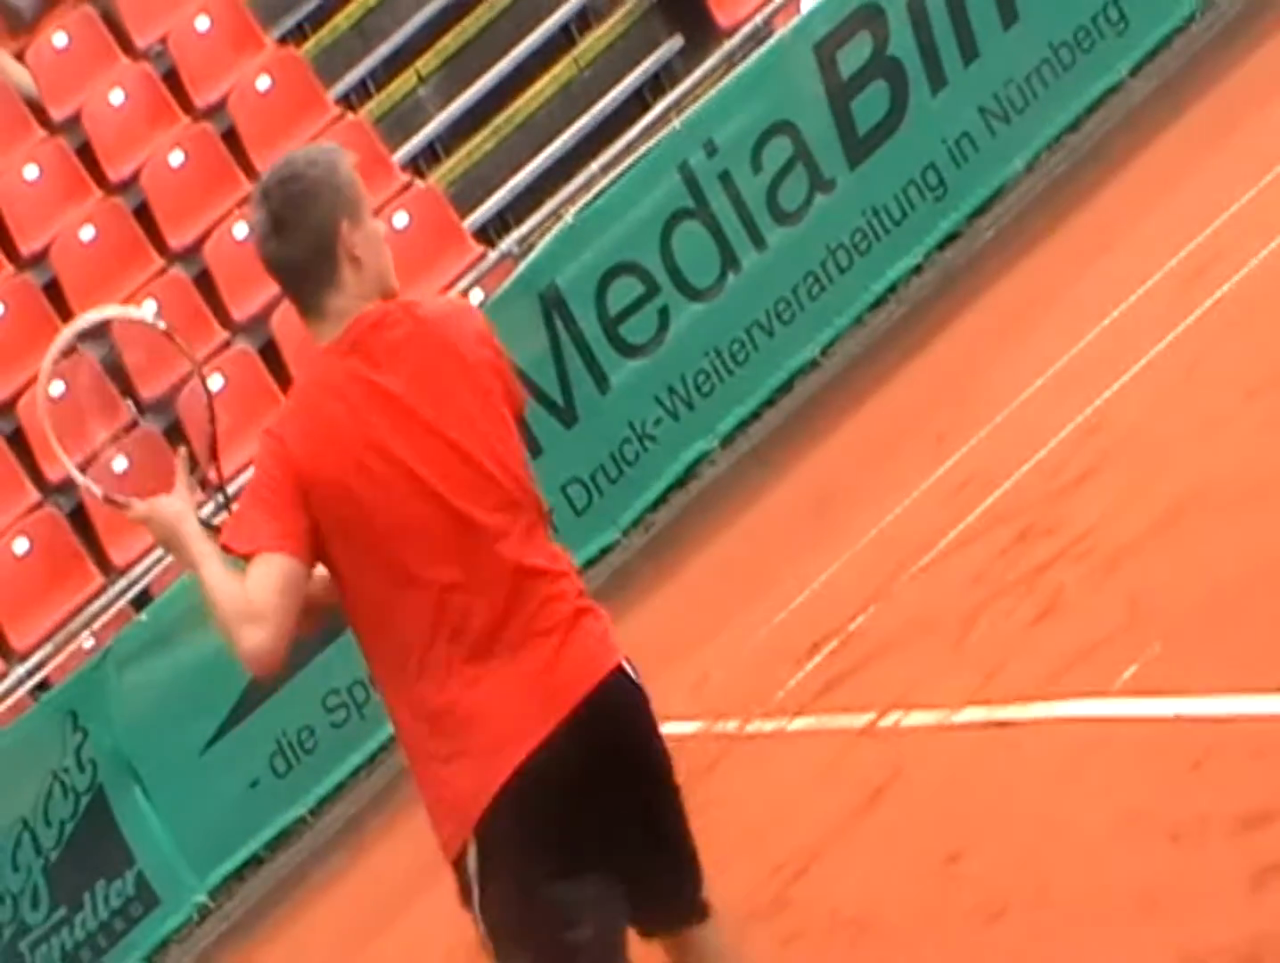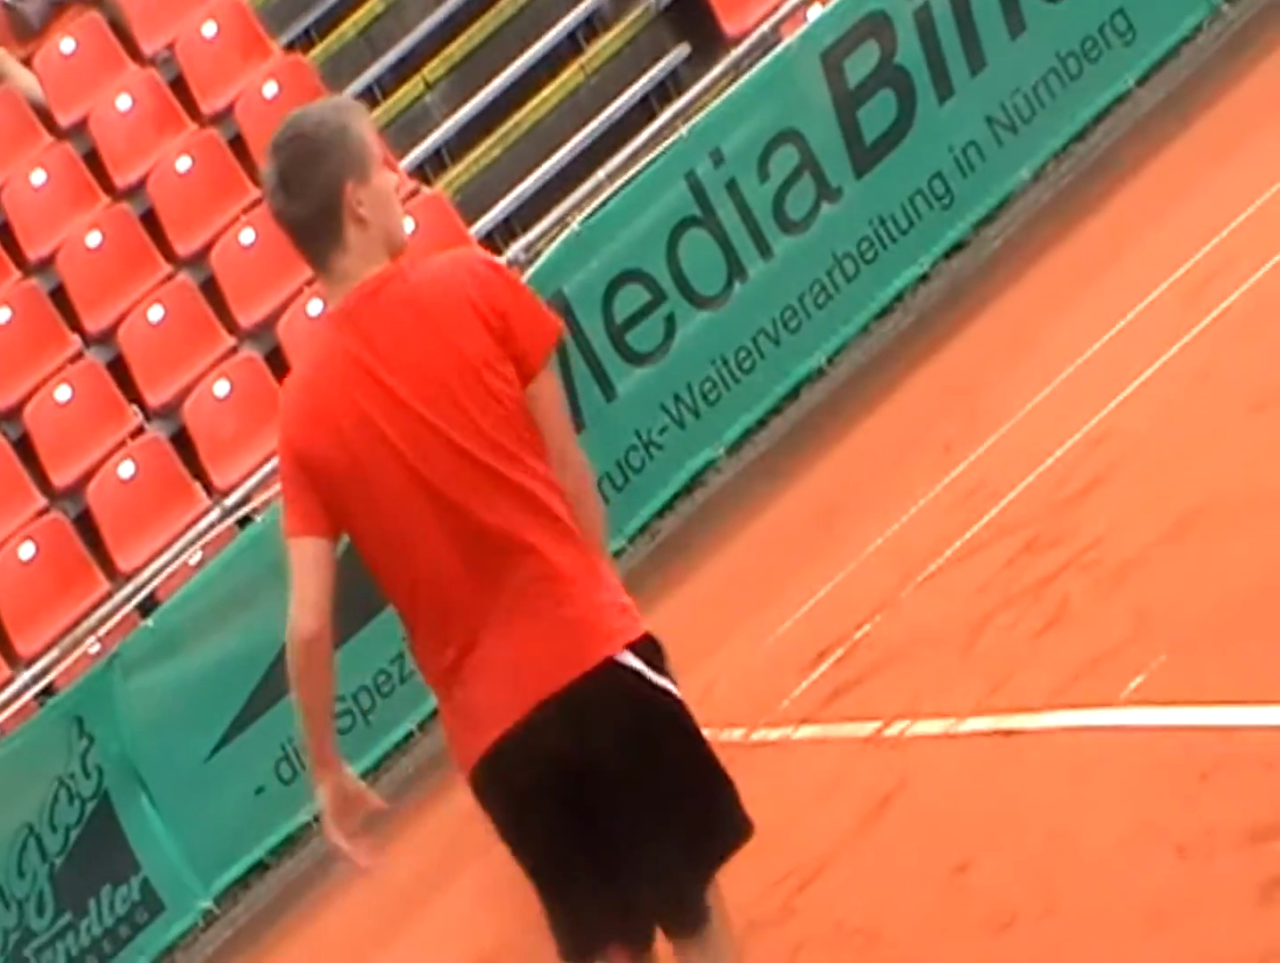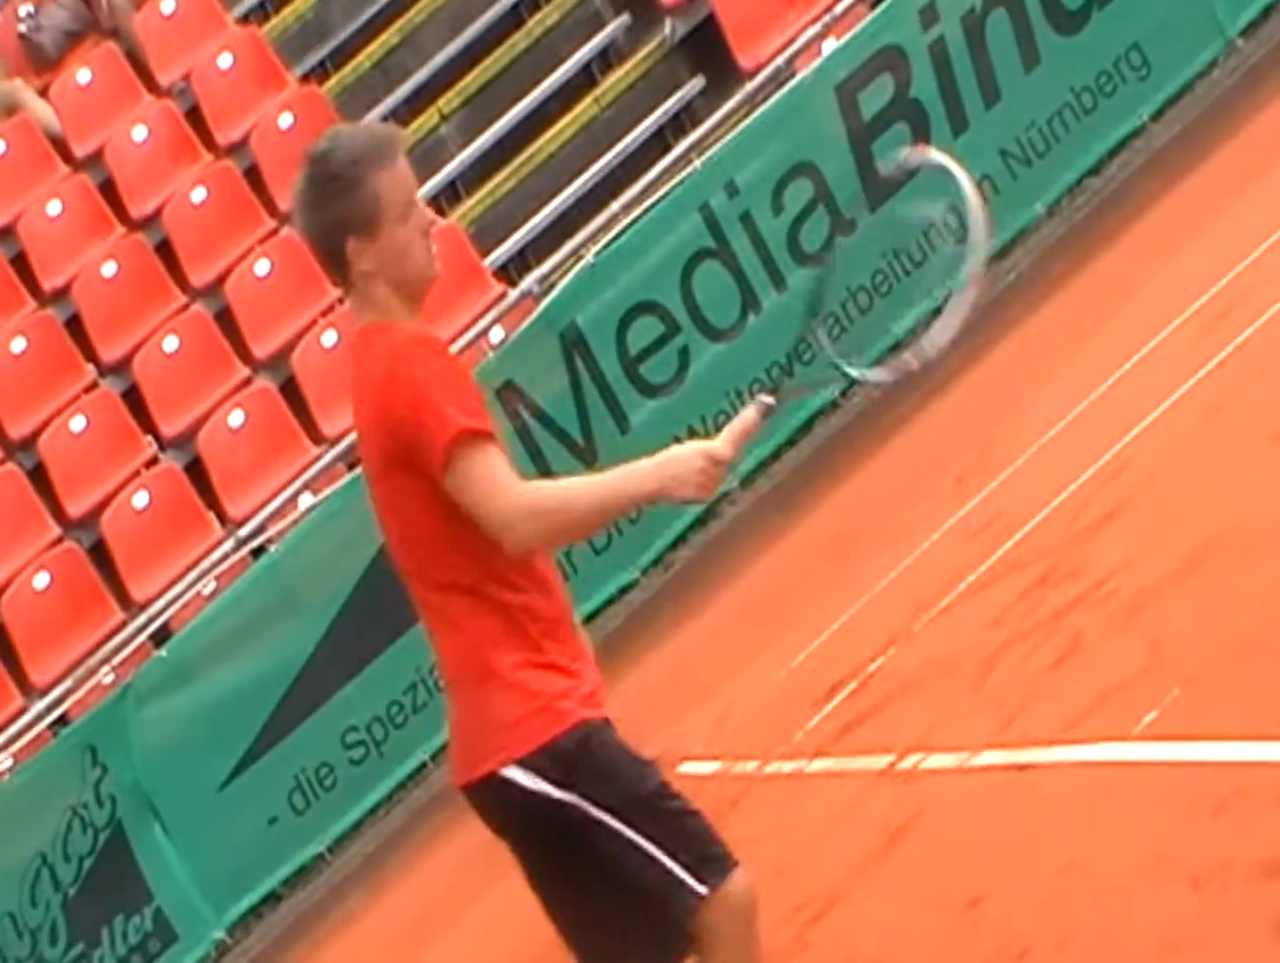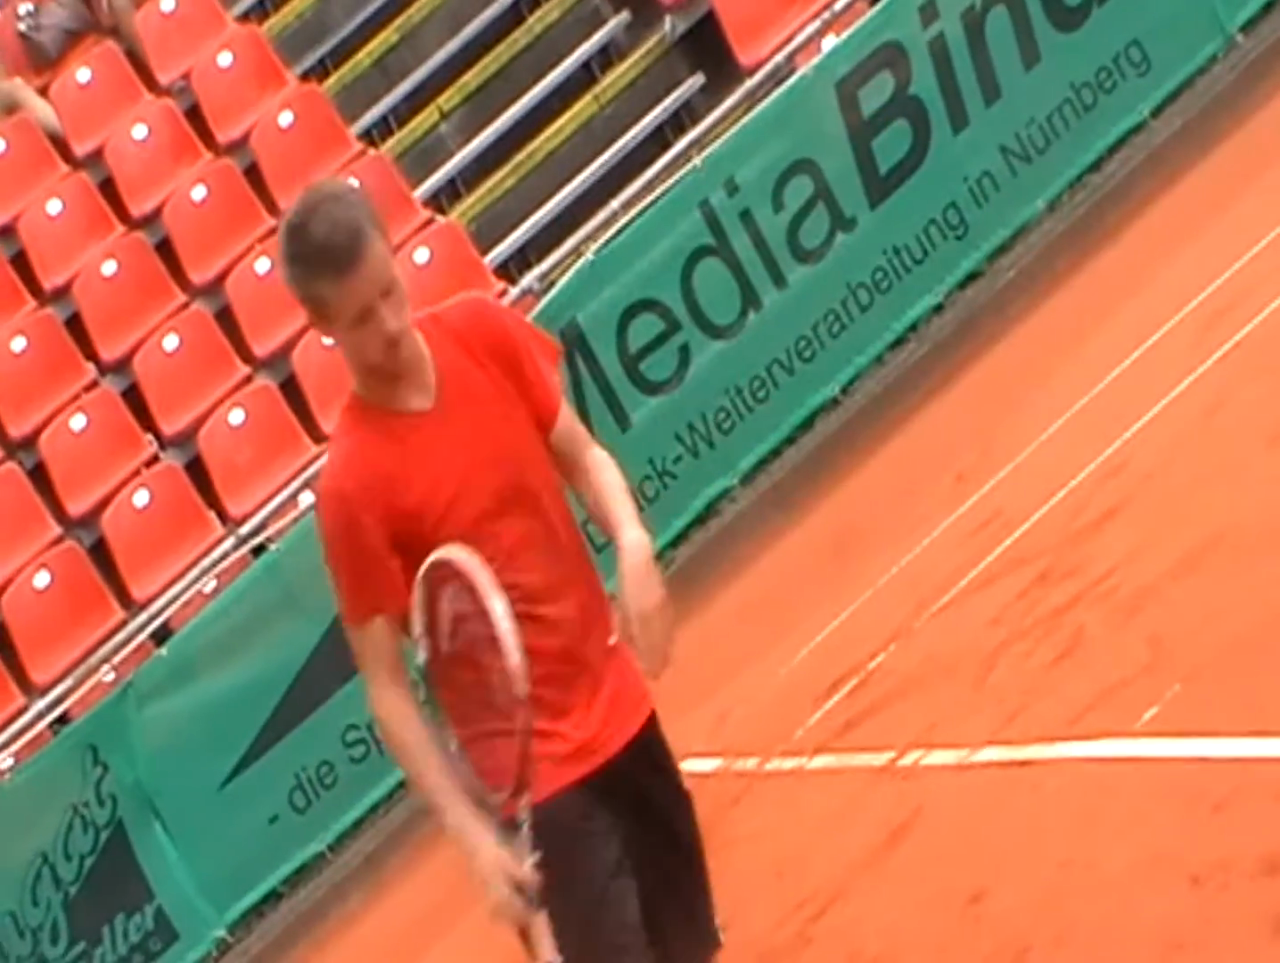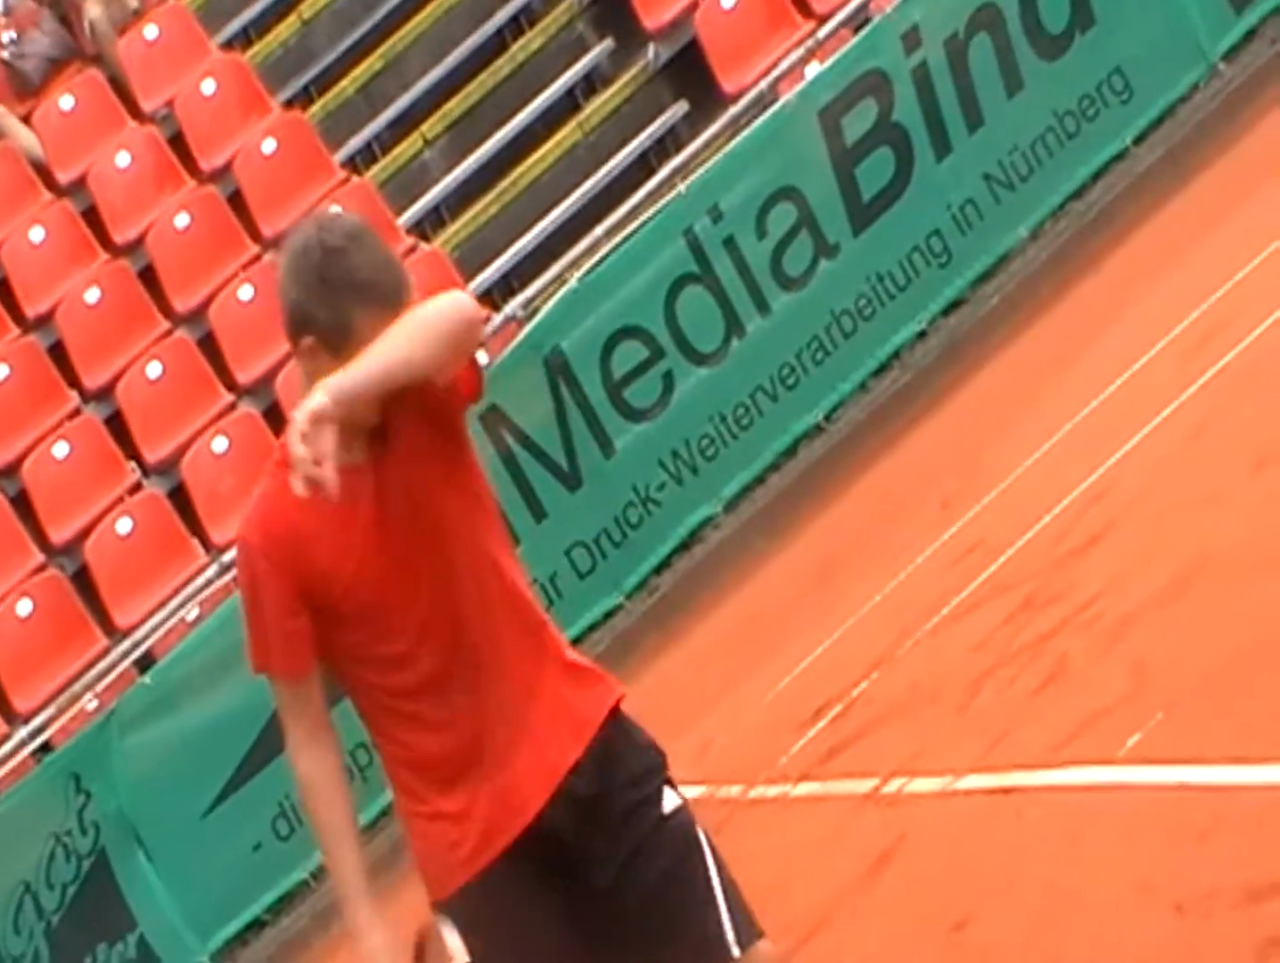
dt=0.4s
person 1, frame 1
left shoulder: (295, 440)
right shoulder: (458, 329)
left elbow: (261, 638)
left wrist: (188, 536)
left hip: (476, 765)
right hip: (587, 681)
person 1, frame 2
left shoulder: (306, 411)
left elbow: (310, 624)
right elbow: (558, 464)
left wrist: (325, 760)
left hip: (486, 716)
right hip: (585, 648)
person 1, frame 3
left shoulder: (400, 356)
right shoulder: (406, 365)
right elbow: (515, 516)
right wrist: (663, 472)
left hip: (544, 702)
right hip: (527, 724)
person 1, frame 4
left shoulder: (482, 332)
right shoulder: (353, 484)
left elbow: (582, 454)
right elbow: (386, 690)
left wrist: (633, 542)
right wrist: (469, 831)
left hip: (617, 713)
right hip: (526, 773)
person 1, frame 5
left shoulder: (421, 384)
right shoulder: (273, 534)
left elbow: (459, 317)
right elbow: (308, 737)
left wrist: (333, 399)
left hip: (577, 732)
